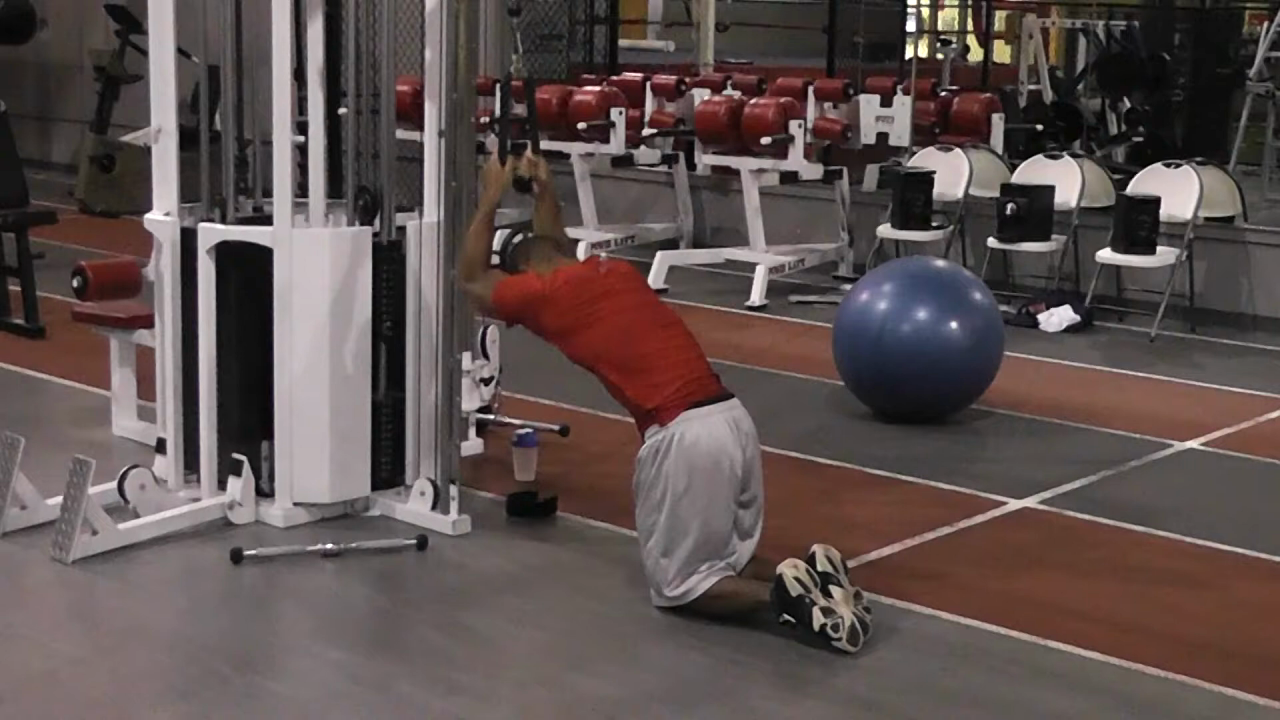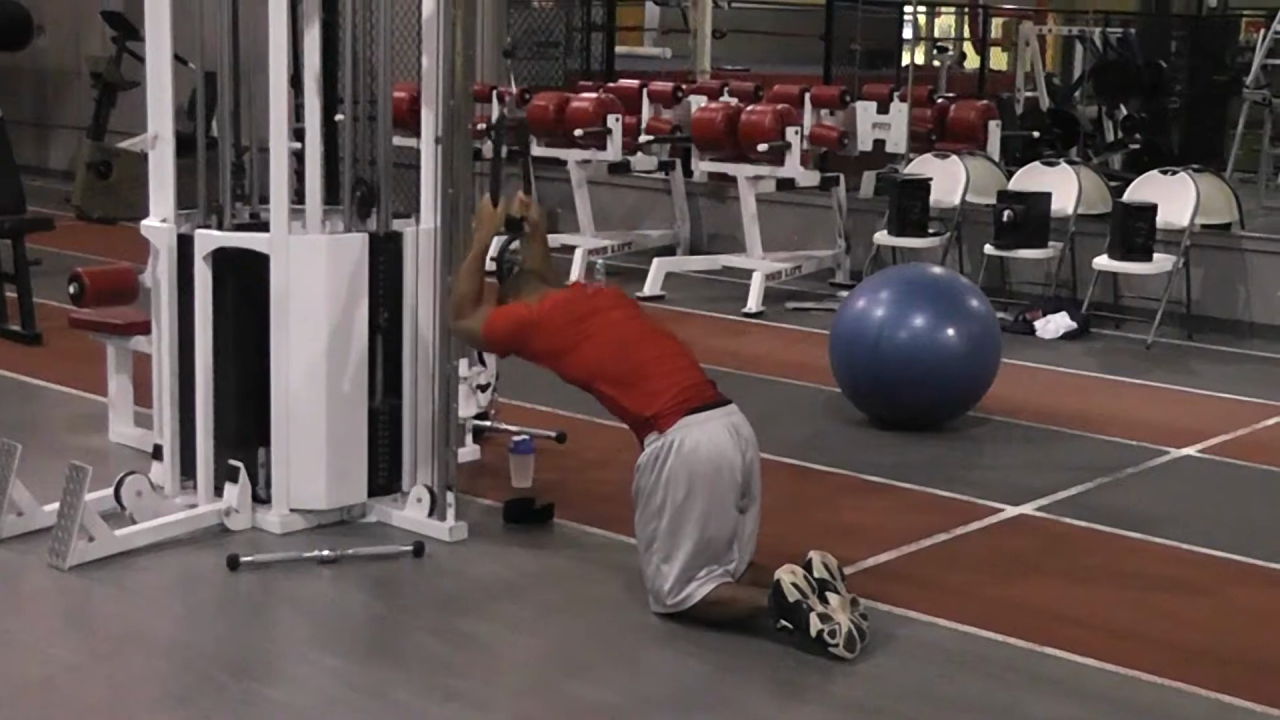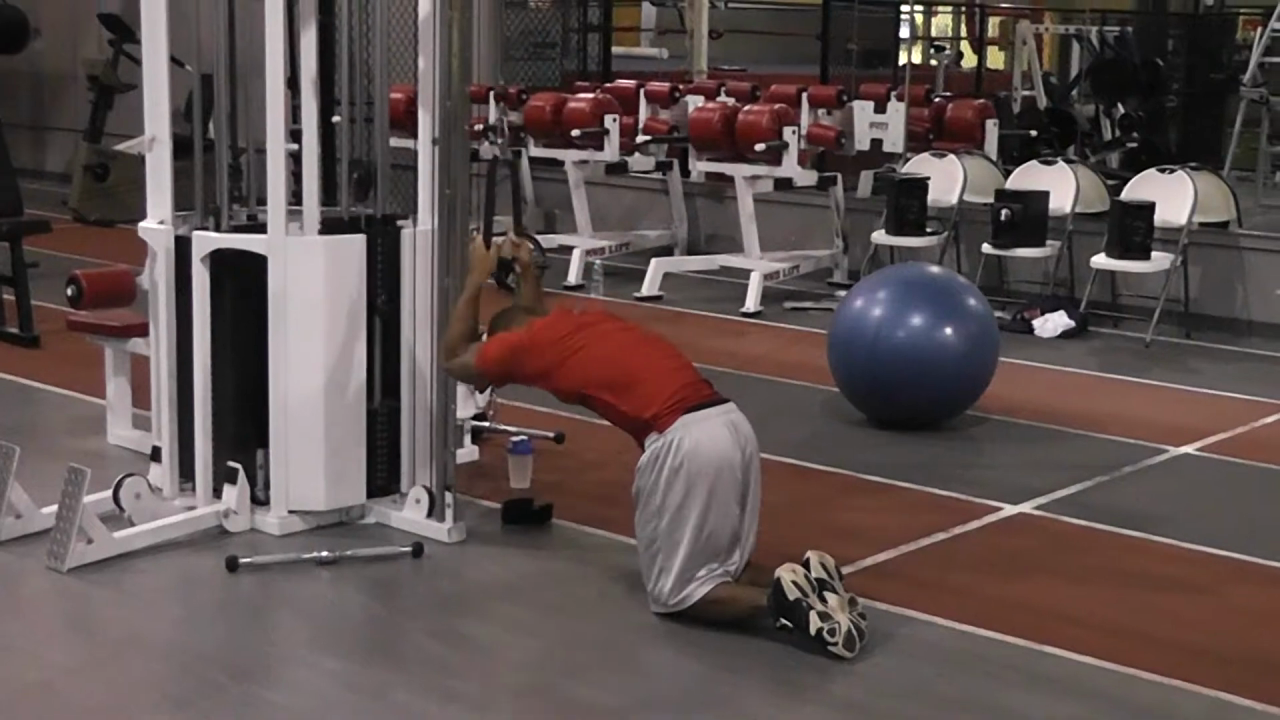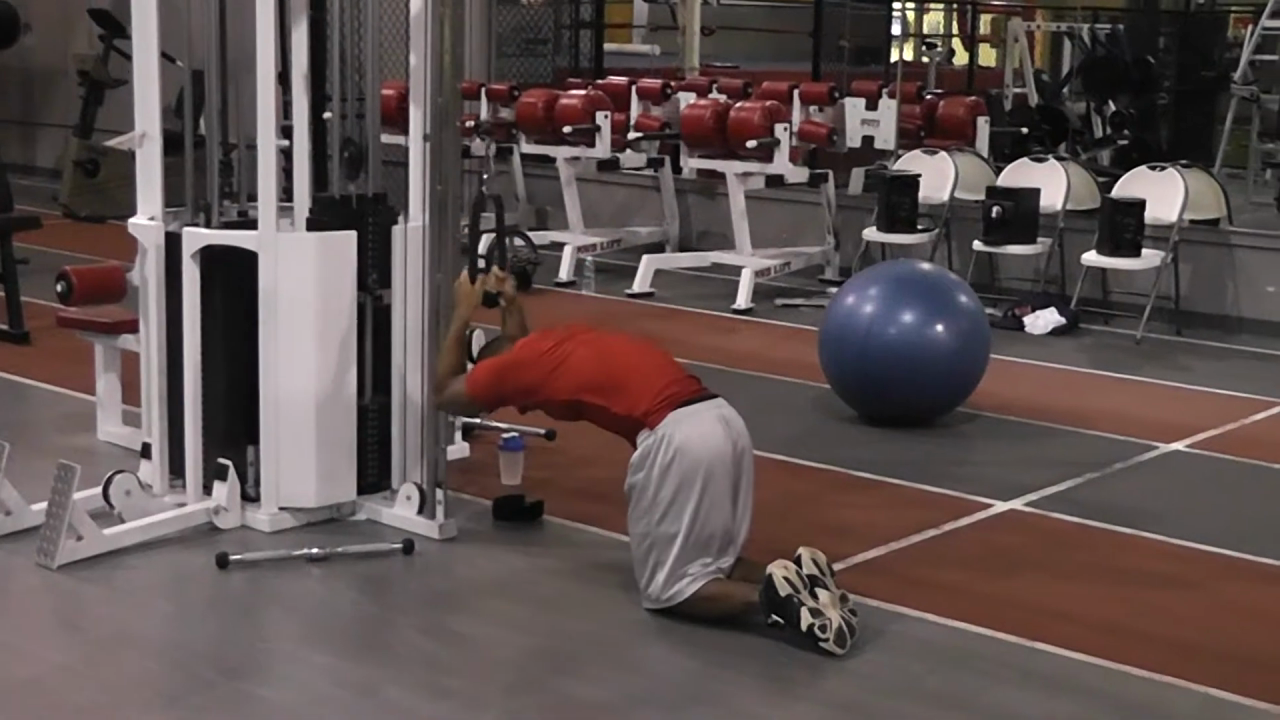
dt=0.2s
person 1, frame 1
left shoulder: (544, 294)
right shoulder: (615, 271)
left elbow: (472, 279)
left wrist: (490, 199)
right wrist: (545, 194)
left hip: (682, 437)
right hip: (732, 418)
left knee: (676, 588)
right knee: (726, 561)
left ankle: (782, 595)
right ankle: (806, 572)
person 1, frame 2
left shoulder: (534, 319)
right shoulder: (602, 295)
left elbow: (462, 319)
left wrist: (483, 238)
right wrist: (535, 233)
left hip: (681, 444)
right hip: (731, 425)
left knee: (675, 595)
right knee: (724, 569)
left ankle: (778, 600)
right ankle: (804, 578)
person 1, frame 3
left shoulder: (526, 344)
right shoulder: (586, 317)
left elbow: (456, 360)
left wrist: (477, 278)
right wrist: (527, 273)
left hip: (682, 443)
right hip: (731, 423)
left knee: (674, 595)
right knee: (719, 568)
left ankle: (777, 598)
right ankle: (802, 577)
person 1, frame 4
left shoulder: (514, 364)
right shoulder: (561, 339)
left elbow: (446, 395)
left wrist: (463, 314)
right wrist: (512, 306)
left hip: (675, 437)
right hip: (723, 419)
left knee: (666, 591)
right knee: (710, 565)
left ankle: (770, 593)
right ankle: (794, 573)
